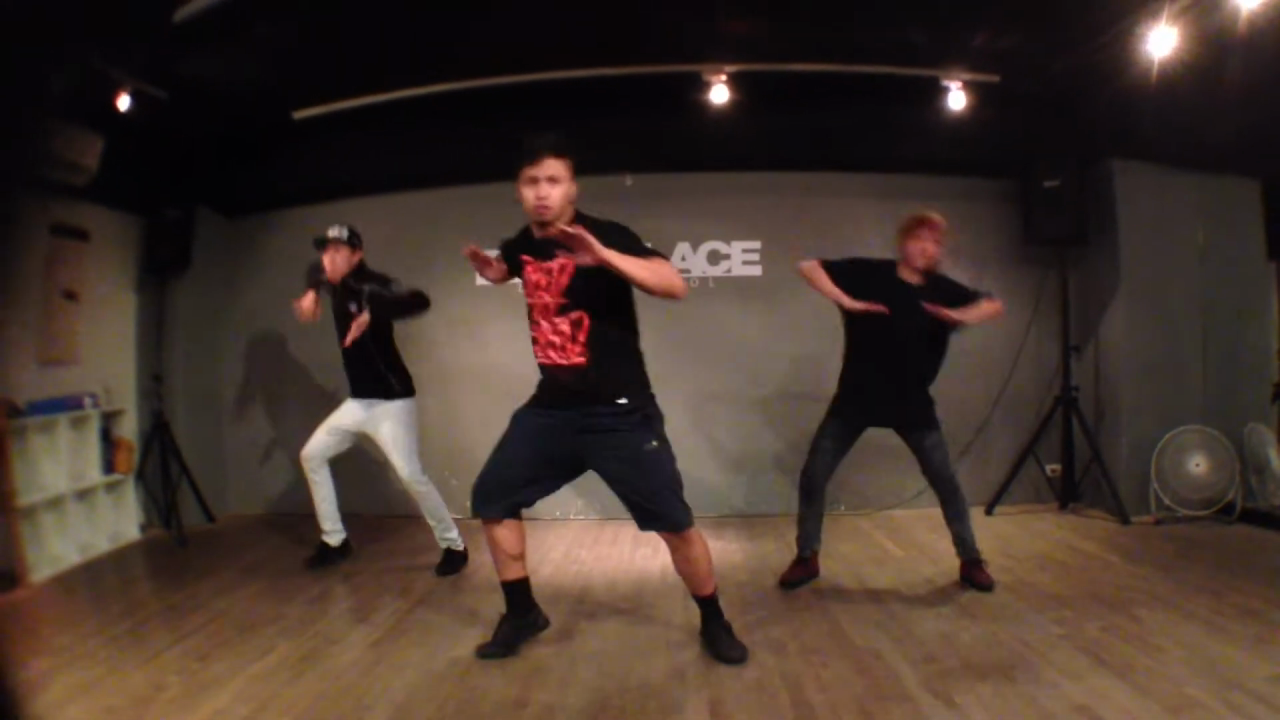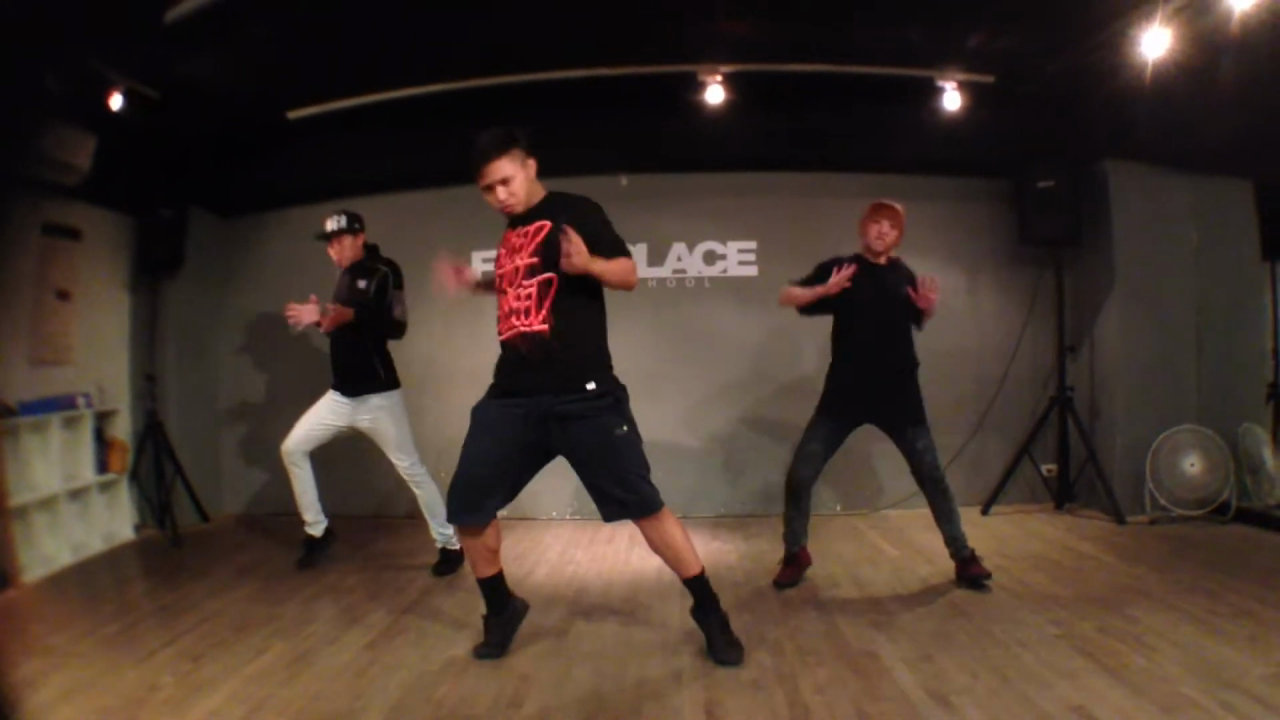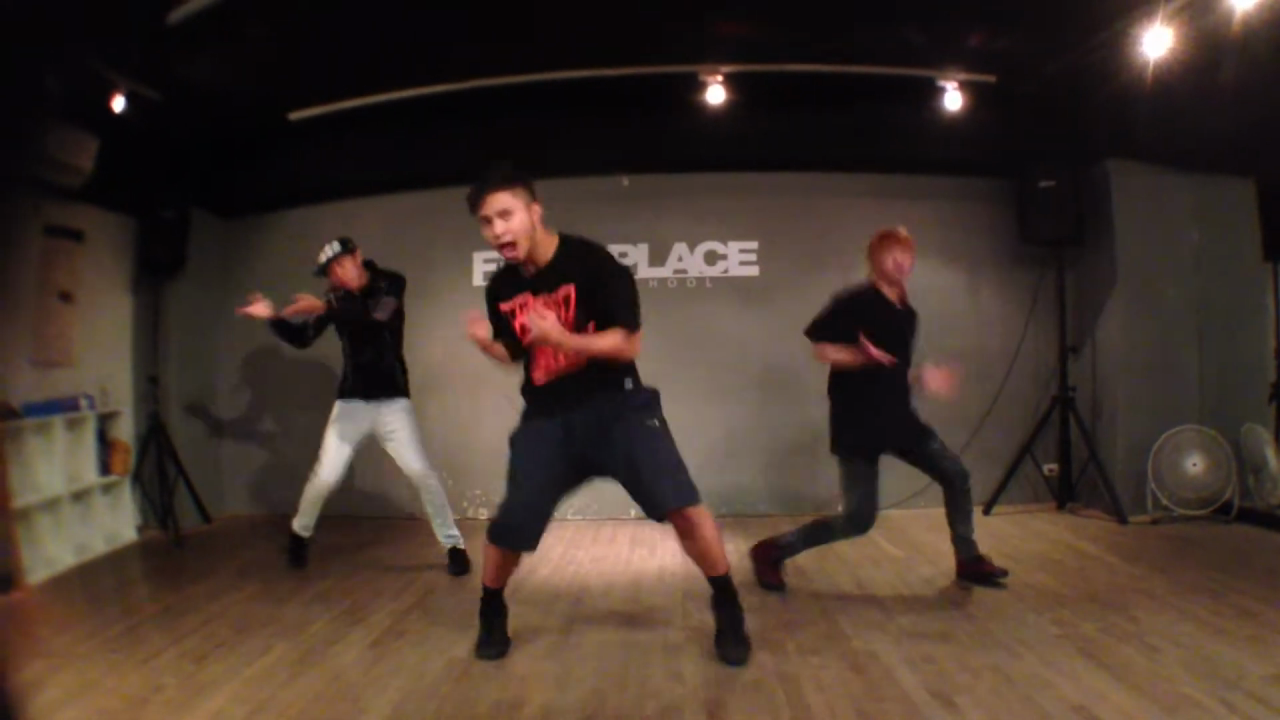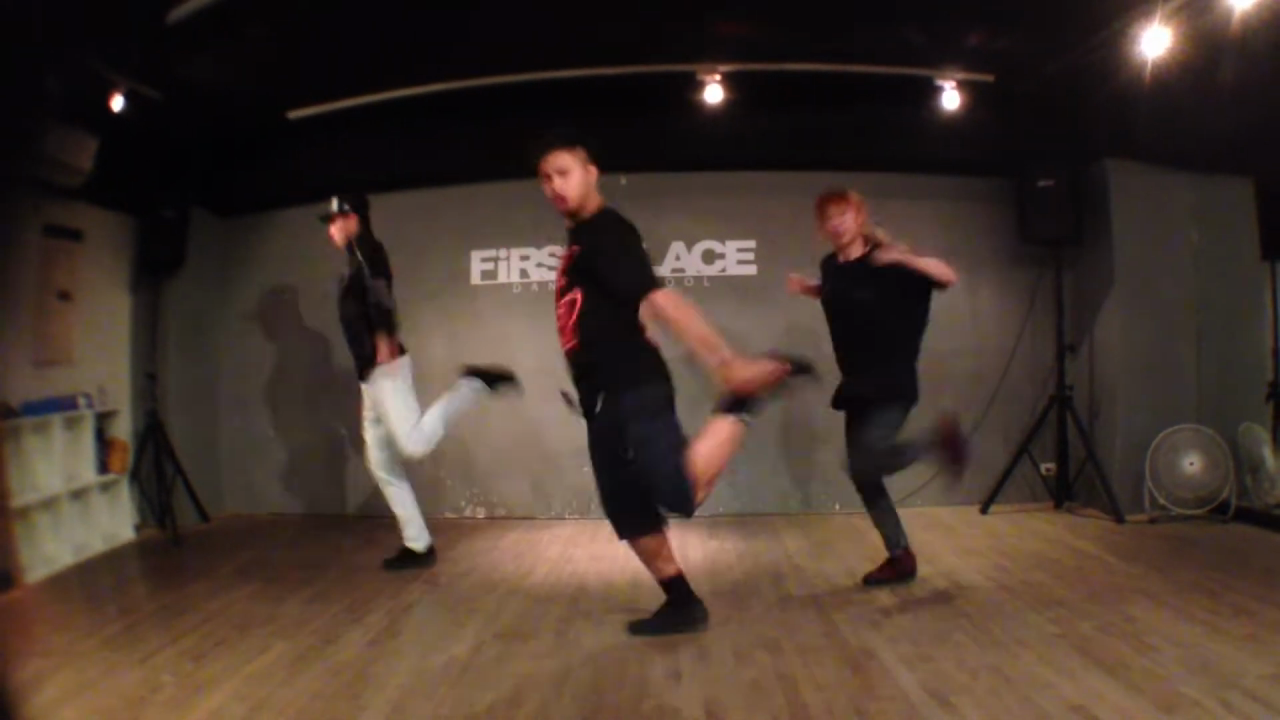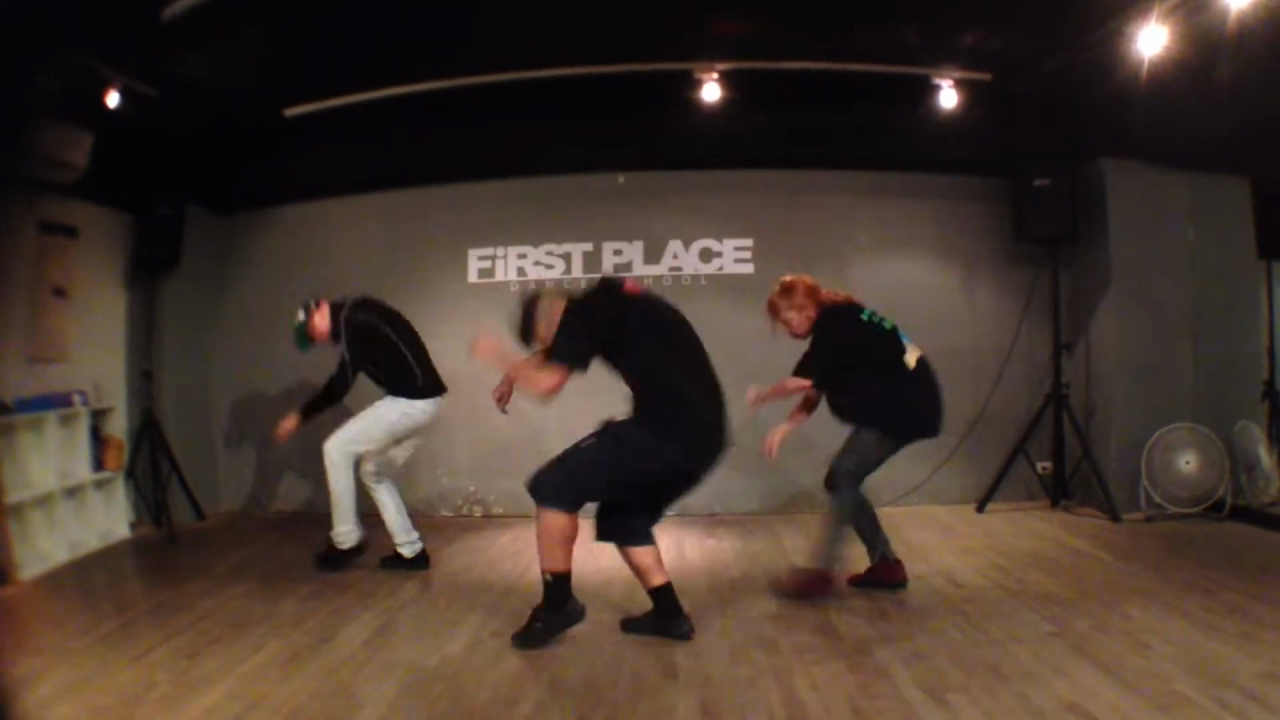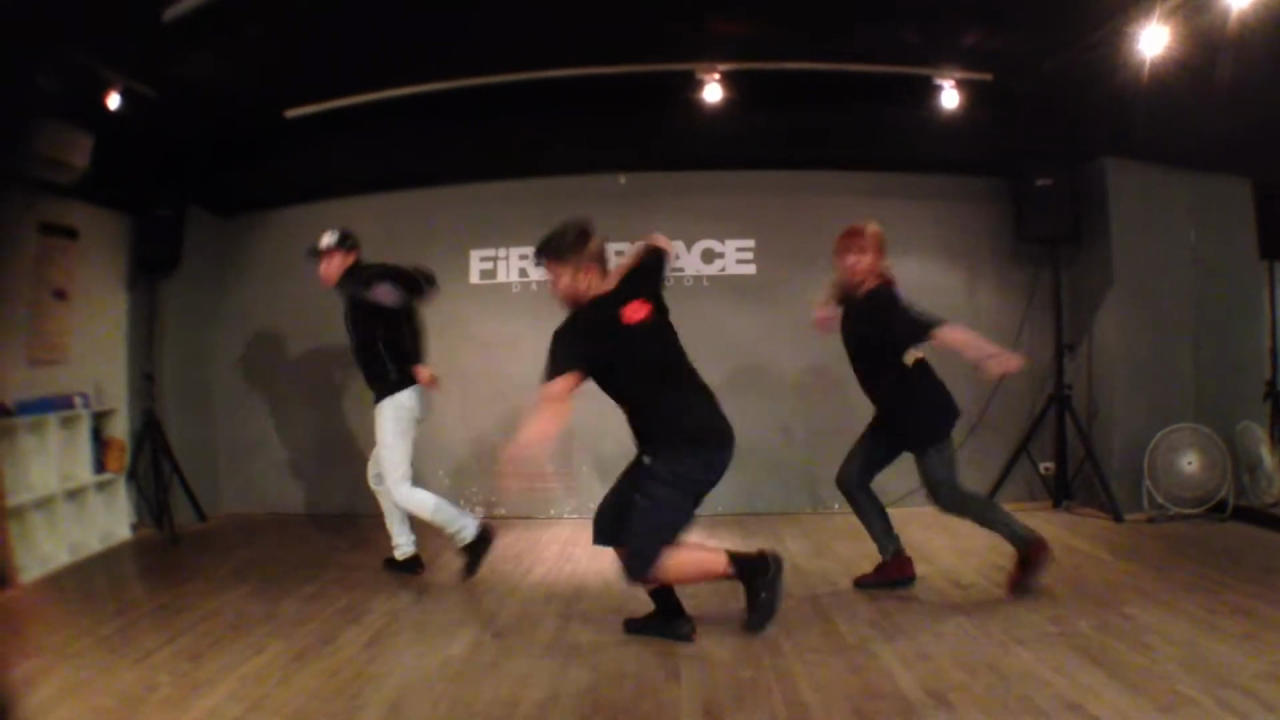
dt=0.4s
person 1, frame 1
left shoulder: (606, 238)
right shoulder: (526, 242)
left elbow: (675, 286)
right elbow: (505, 268)
left wrist: (605, 259)
right wrist: (489, 267)
left hip: (619, 412)
right hip: (551, 408)
left knee: (674, 522)
right knee: (491, 500)
left ankle: (713, 621)
right ankle: (522, 613)
person 1, frame 2
left shoulder: (575, 210)
right shoulder: (513, 226)
left elbow: (627, 274)
left wrist: (585, 262)
right wrist: (476, 282)
left hip: (583, 394)
right hip: (512, 395)
left knee: (643, 505)
right knee: (466, 507)
left ankle: (709, 611)
right ankle: (501, 608)
person 1, frame 3
left shoulder: (591, 262)
right shoulder: (501, 288)
left elbow: (627, 340)
left wrist: (562, 339)
right wrist: (487, 344)
left hip: (617, 403)
right hip: (549, 418)
left knee: (681, 505)
right knee: (513, 526)
left ankle: (728, 611)
right ankle: (492, 614)
person 1, frame 4
left shoulder: (607, 233)
right shoulder: (578, 240)
left elbow: (660, 299)
left wrist: (724, 359)
left hip: (629, 394)
right hip: (606, 398)
left knee: (683, 491)
right knee: (631, 512)
left ankle: (744, 397)
right ankle: (683, 604)
person 1, frame 5
left shoulder: (586, 310)
right shoulder: (611, 300)
left elbow: (545, 383)
left wrist: (500, 359)
right wrist: (515, 375)
left hip: (664, 426)
right hip: (705, 433)
left knee: (553, 488)
right knee: (624, 516)
left ankle: (557, 605)
right ankle: (670, 613)
person 1, frame 6
left shoulder: (577, 334)
right shoulder: (641, 291)
left elbow: (559, 392)
right elbow: (658, 245)
left wrist: (531, 437)
right wrist: (624, 269)
left hip: (683, 448)
right hip: (701, 439)
left knee: (644, 557)
right knee: (614, 526)
left ankle: (752, 566)
right ankle: (669, 615)
person 2, frame 1
left shoulder: (942, 289)
right shoulder: (869, 272)
left elbow: (993, 305)
right elbow: (807, 267)
left wrist: (960, 315)
right wrist: (845, 300)
left hip: (911, 400)
right hip: (857, 395)
left knee: (944, 480)
right knee: (813, 474)
left ankle: (969, 560)
right ankle: (806, 557)
person 2, frame 2
left shoulder: (901, 273)
right shoulder: (839, 267)
left elbow: (915, 320)
right elbow: (786, 298)
left wrist: (927, 306)
right wrist: (824, 290)
left hip: (899, 395)
right hip: (844, 394)
left knee: (931, 476)
right knee: (799, 475)
left ankle: (963, 557)
right ankle: (795, 555)
person 2, frame 3
left shoulder: (906, 313)
right shoulder: (855, 302)
right elbow: (821, 348)
left wrist: (923, 377)
right wrist: (865, 358)
left hip: (896, 419)
right hip: (855, 424)
left knee: (955, 475)
right knee: (859, 519)
left ankle: (968, 558)
right ankle: (772, 551)
person 2, frame 4
left shoulder: (888, 261)
right shoulder: (831, 267)
left elbow: (947, 277)
left wrist: (905, 257)
right wrist: (807, 288)
left hip: (893, 381)
right hip: (856, 382)
left knee: (868, 460)
right knee: (862, 474)
left ankle: (942, 436)
right ankle: (900, 557)
person 2, frame 5
left shoulder: (837, 322)
right shoulder: (834, 330)
left elbow: (802, 382)
right elbow: (813, 396)
left wrist: (763, 394)
right wrist: (783, 428)
left hip: (905, 404)
right hip: (895, 406)
left knee: (842, 475)
right knee: (841, 481)
left ankle: (824, 571)
right ankle: (886, 564)
person 2, frame 6
left shoulder: (879, 303)
right shoulder: (855, 296)
left elbow: (937, 329)
left wrist: (988, 355)
right wrist: (828, 308)
left hip: (921, 406)
right hip: (897, 409)
left knee: (946, 496)
right knee: (850, 479)
left ankle: (1027, 544)
right ankle: (896, 562)
person 3, frame 1
left shoulder: (372, 286)
right shoulder: (335, 281)
left elbow: (419, 301)
right elbow: (315, 272)
left wrist: (371, 315)
right wrist: (311, 293)
left hip: (392, 400)
right hip: (359, 401)
left knee: (410, 473)
right knee: (312, 455)
left ankle: (453, 544)
right ankle: (335, 541)
person 3, frame 2
left shoulder: (383, 271)
right shoulder: (347, 275)
left elbow: (396, 327)
left wrist: (351, 316)
right wrist: (320, 317)
left hip: (378, 394)
right hip: (340, 394)
left knee: (410, 468)
right knee: (292, 449)
left ankle: (450, 545)
right ankle: (317, 531)
person 3, frame 3
left shoulder: (391, 284)
right shoulder: (336, 300)
left elbow: (376, 324)
right elbow: (301, 339)
left wrist: (325, 309)
right wrist: (275, 317)
left hip: (392, 401)
right hip: (352, 402)
left knee: (420, 473)
right knee: (326, 477)
left ankle: (453, 545)
right ankle: (300, 533)
person 3, frame 4
left shoulder: (363, 251)
right shoulder: (361, 259)
left elbow: (381, 300)
left wrist: (384, 338)
left hip: (386, 368)
right hip: (374, 375)
left knee: (414, 444)
right knee: (380, 465)
left ankle: (476, 381)
right ankle: (418, 546)
person 3, frame 5
left shoulder: (349, 317)
right shoulder: (358, 315)
left elbow: (342, 381)
left wrist: (301, 415)
left hip: (411, 399)
right hip: (420, 399)
left knee: (336, 450)
right knee: (374, 473)
left ankle: (346, 542)
right ankle: (410, 550)
person 3, frame 6
left shoulder: (359, 284)
right shoulder: (373, 277)
left elbow: (396, 303)
right elbow: (426, 282)
left wrist: (417, 363)
left hip: (395, 395)
right hip: (396, 393)
left knee: (399, 490)
right knee: (379, 475)
left ankle: (471, 533)
right ankle: (405, 554)
